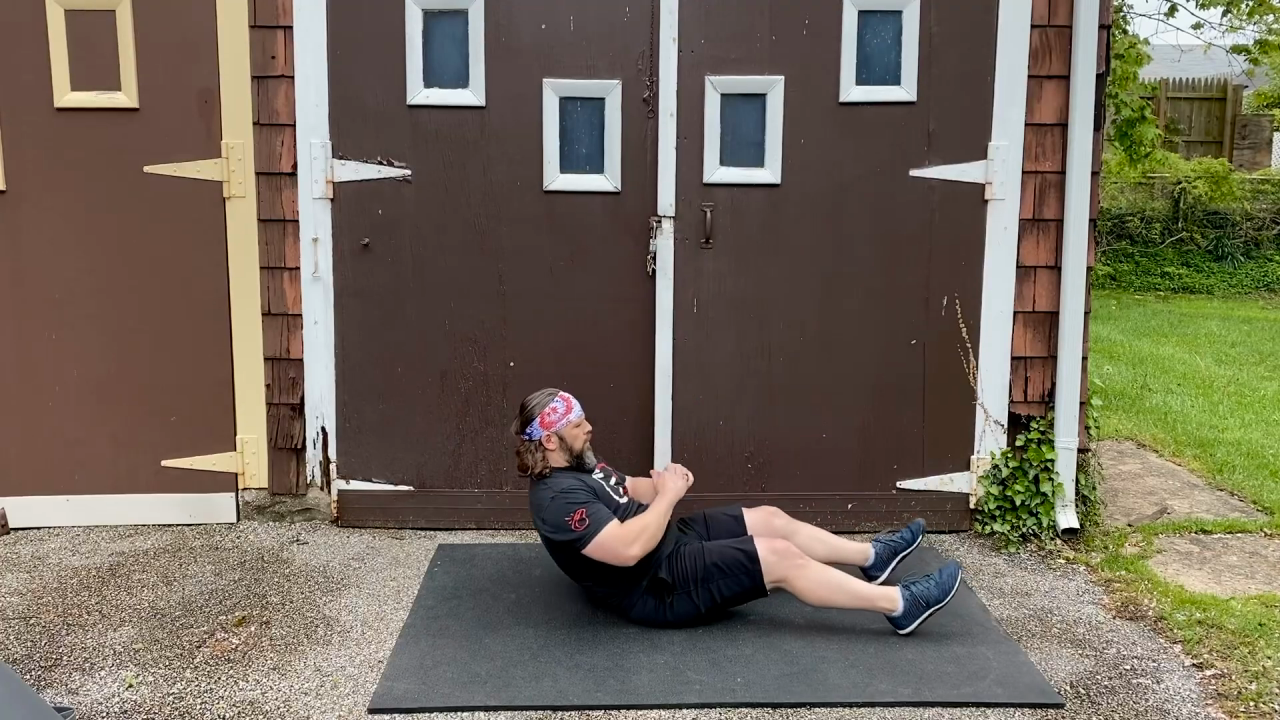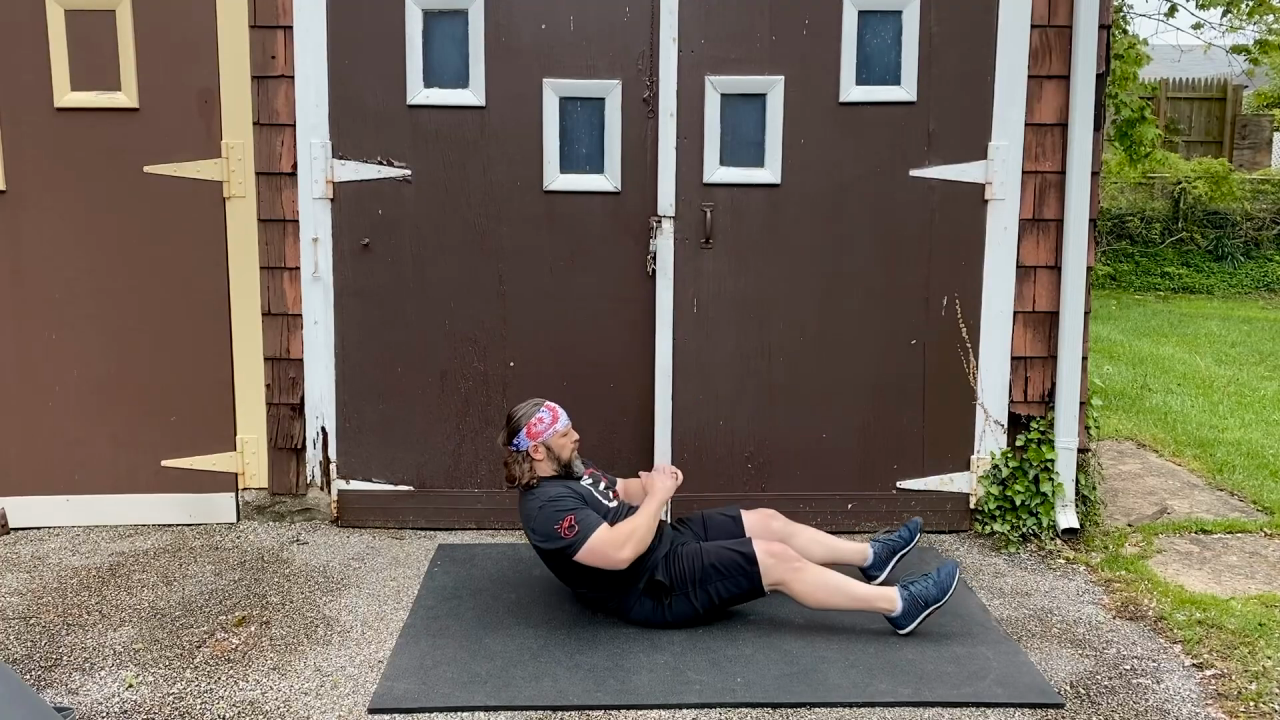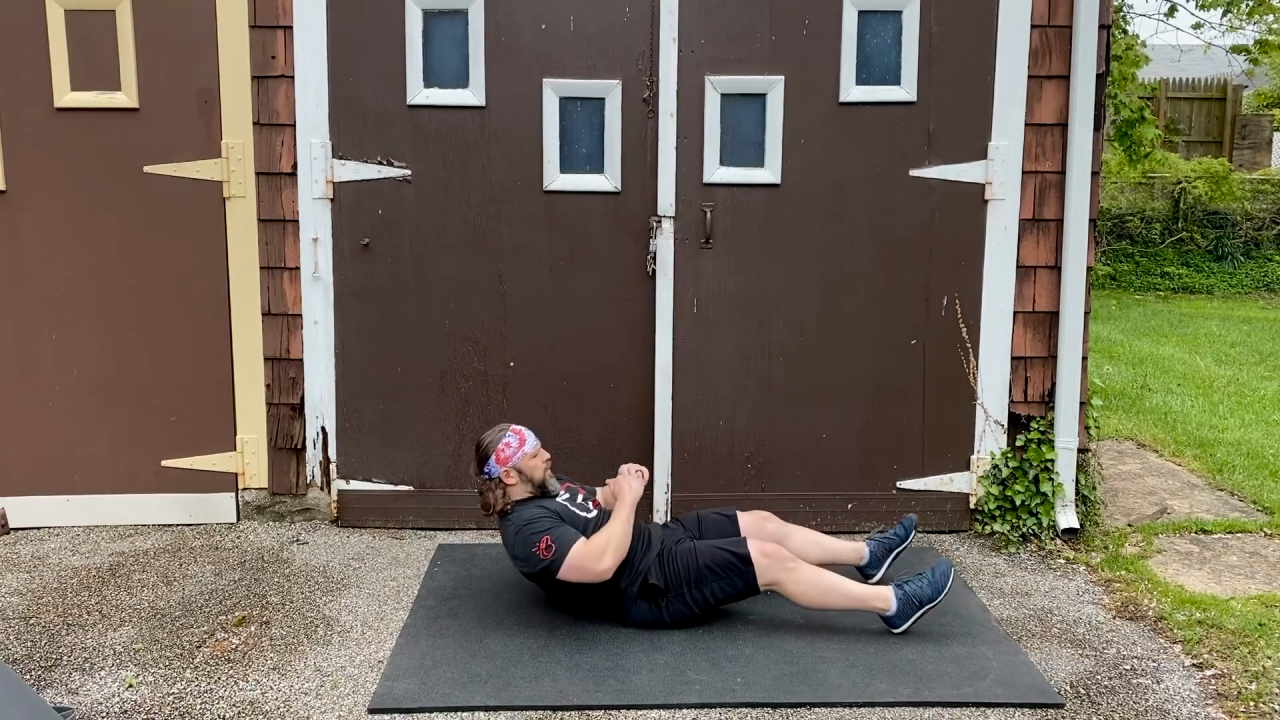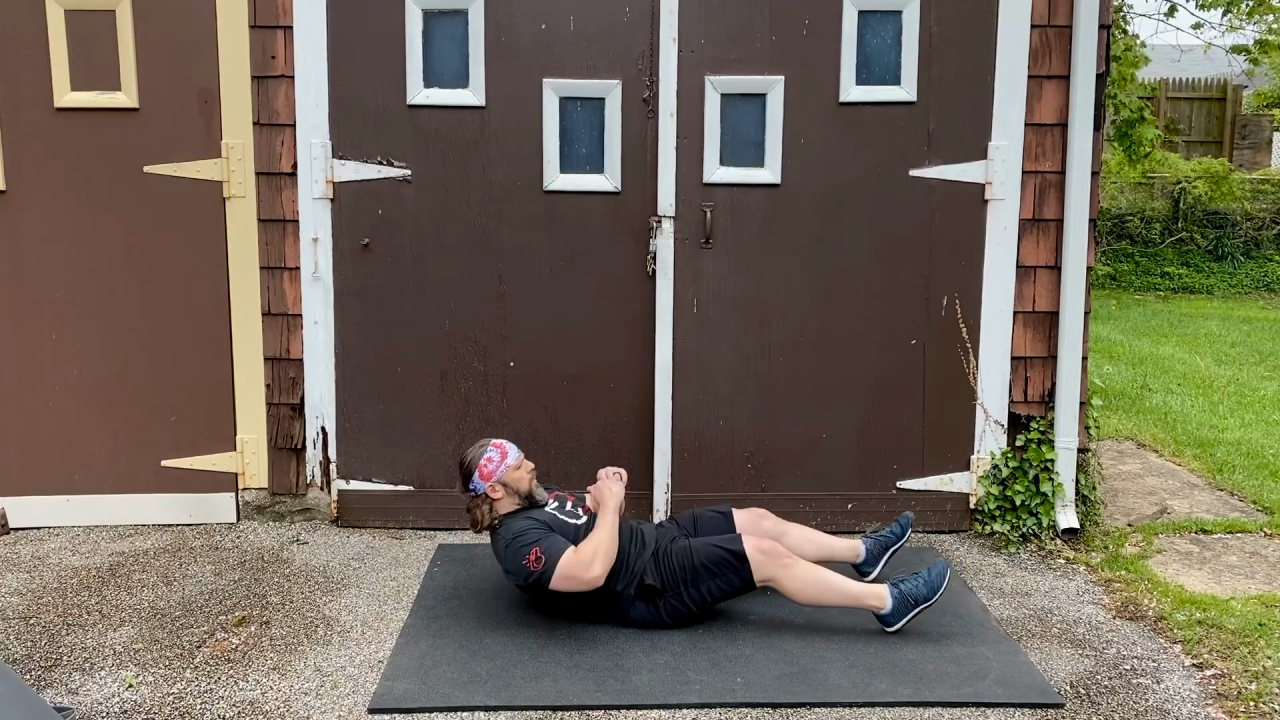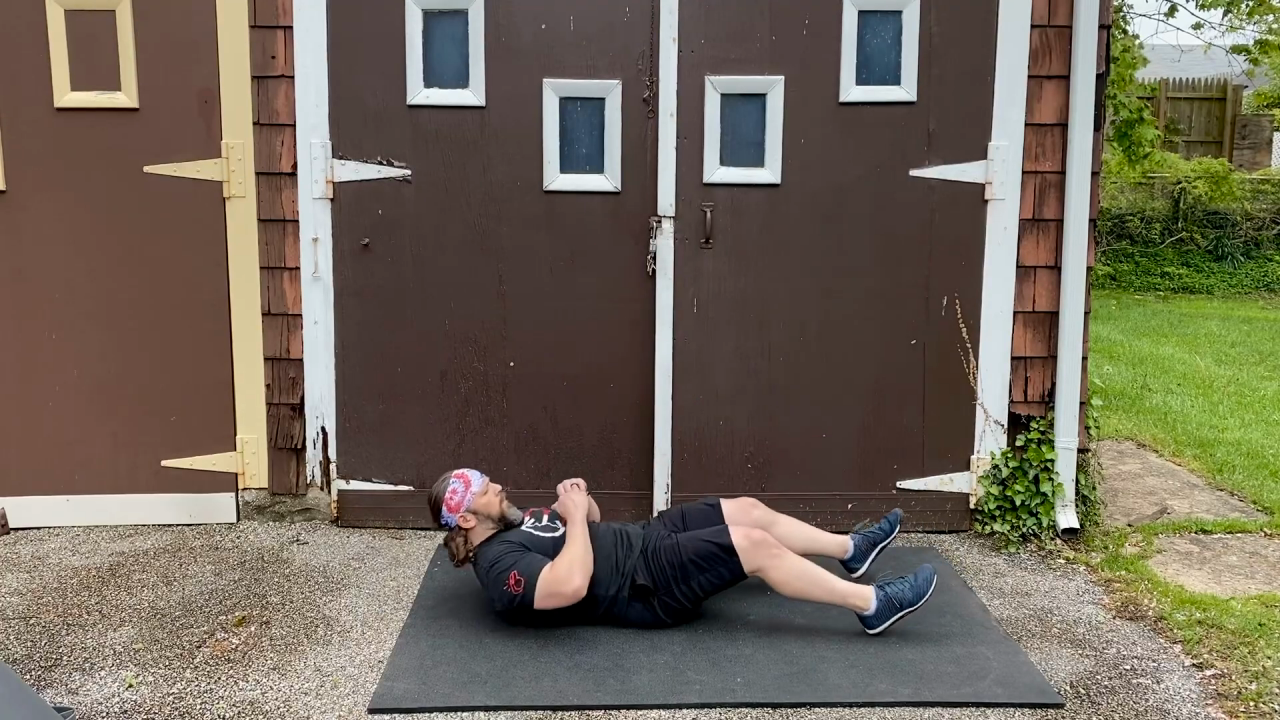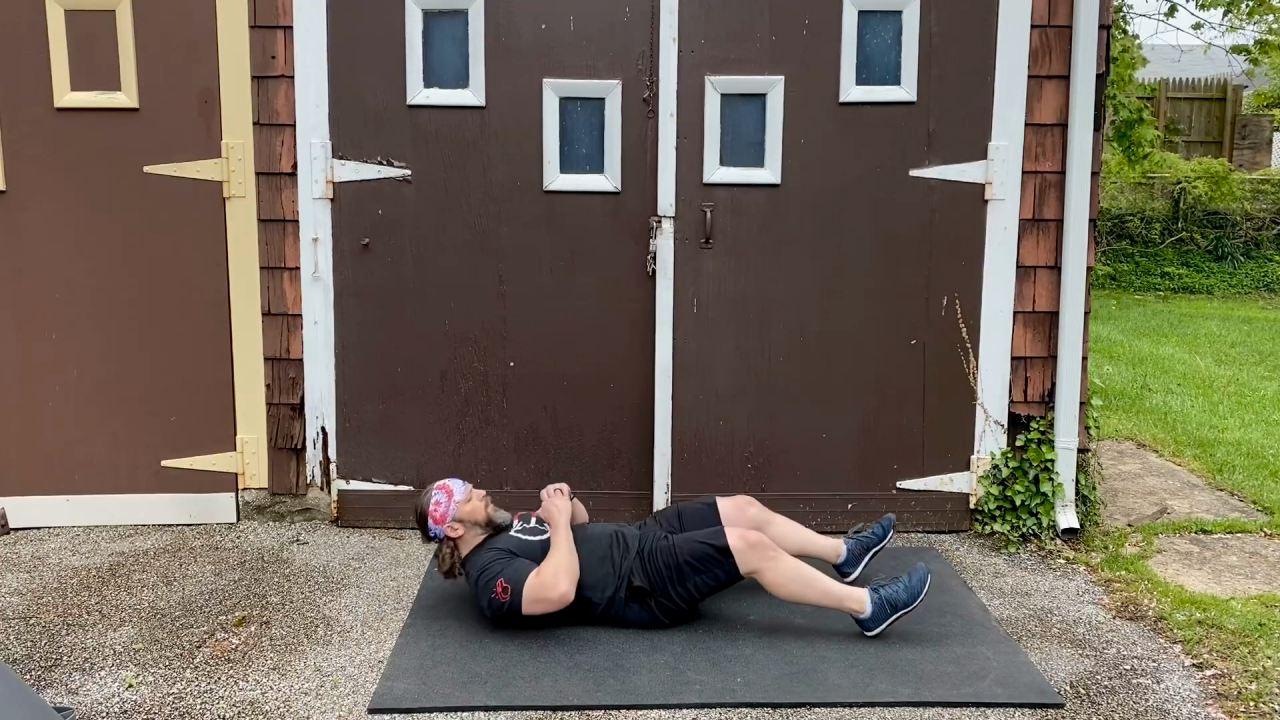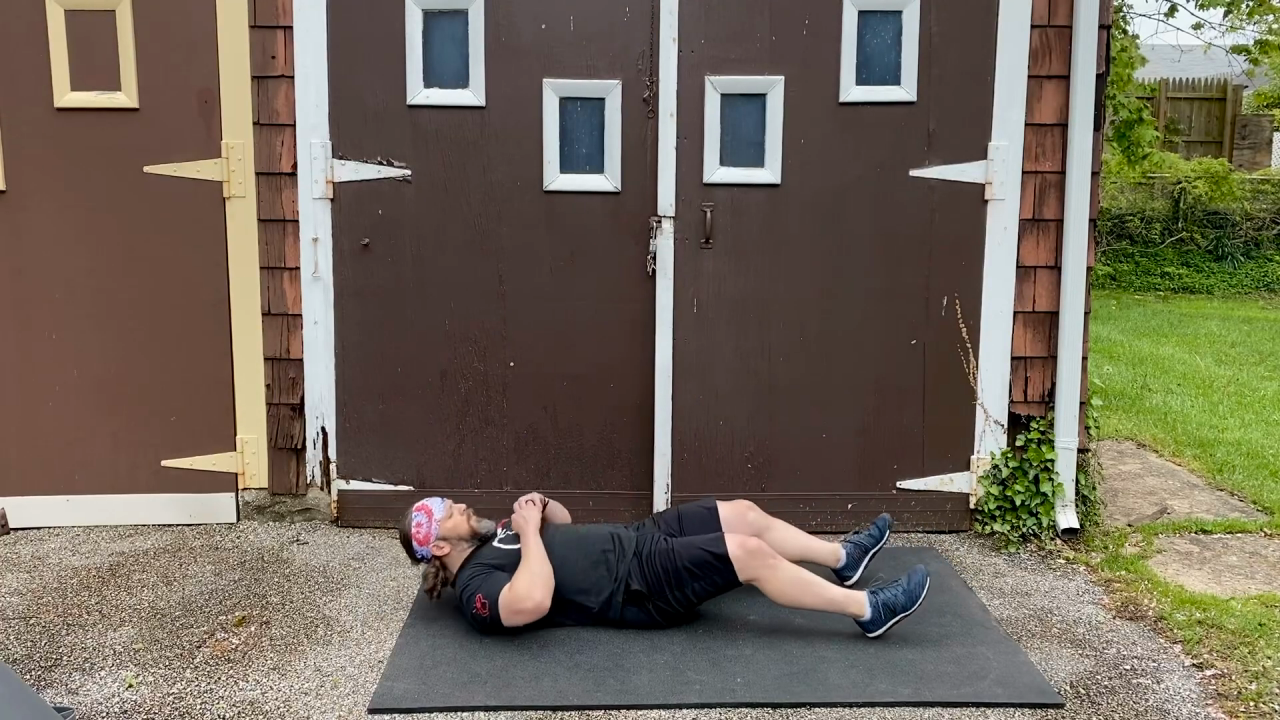
dt=0.1s
person 1, frame 1
left shoulder: (577, 466)
right shoulder: (558, 498)
left elbow: (629, 492)
right elbow: (628, 549)
left wrist: (660, 482)
right wrist: (669, 495)
left hip: (672, 545)
right hip: (656, 589)
left knee: (771, 519)
right knee: (780, 556)
left ankle: (872, 558)
right ankle: (898, 606)
person 1, frame 2
left shoulder: (568, 473)
right shoulder: (547, 507)
left elbow: (625, 496)
right elbow: (622, 551)
left wrist: (651, 482)
right wrist: (659, 494)
left hip: (670, 543)
right hip: (656, 587)
left knee: (772, 522)
right knee: (779, 559)
left ankle: (872, 559)
right ankle: (898, 605)
person 1, frame 3
left shoulder: (545, 490)
right shoulder: (526, 527)
left elbow: (603, 505)
right elbow: (599, 563)
left wrist: (624, 486)
right wrist: (629, 501)
left hip: (659, 545)
right hip: (649, 590)
left knee: (763, 524)
right knee: (771, 560)
left ankle: (866, 556)
right ankle: (892, 604)
person 1, frame 4
left shoulder: (534, 503)
right shoulder: (520, 541)
left elbow: (598, 514)
right elbow: (592, 571)
left wrist: (606, 490)
right wrist: (611, 502)
left hip: (657, 542)
right hip: (652, 590)
left knee: (762, 519)
right knee: (768, 556)
left ankle: (863, 555)
right ankle: (885, 603)
person 1, frame 5
left shoulder: (509, 523)
right shoulder: (498, 563)
right elbow: (571, 585)
left wrist: (579, 505)
right wrist: (577, 517)
left hip: (643, 542)
right hip: (642, 586)
left knee: (748, 510)
right knee: (753, 543)
left ankle: (849, 551)
right ankle: (871, 605)
person 1, frame 6
left shoulder: (504, 528)
right shoulder: (489, 571)
right elbow: (560, 591)
left wrist: (565, 503)
right wrist: (560, 522)
left hip: (640, 540)
right hip: (641, 584)
left knee: (746, 507)
right knee: (752, 545)
left ankle: (844, 553)
right ankle: (868, 606)
person 1, frame 7
left shoulder: (490, 538)
right shoulder: (475, 584)
left elbow: (563, 527)
right elbow: (535, 600)
left wrist: (542, 511)
right wrist: (531, 533)
left hip: (635, 541)
right hip: (636, 588)
left knee: (743, 512)
right knee: (751, 553)
left ankle: (842, 557)
right ankle: (866, 609)
